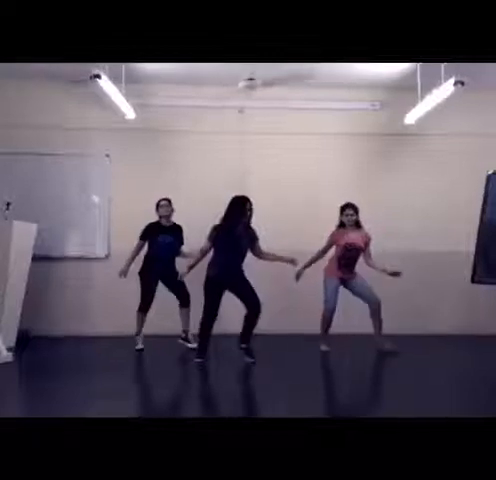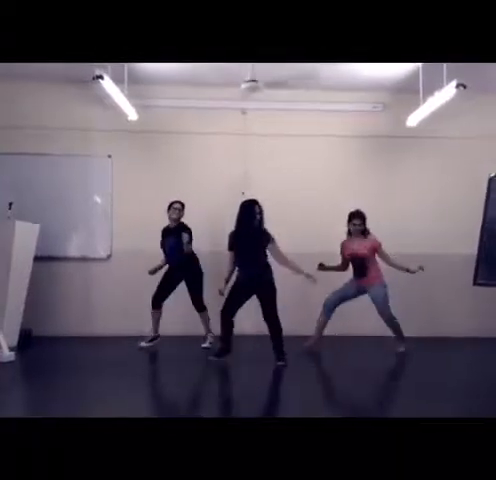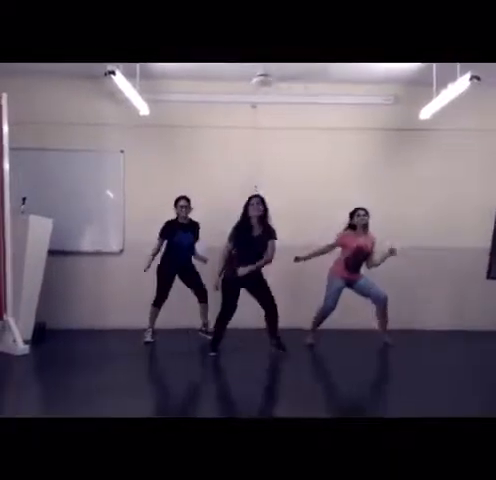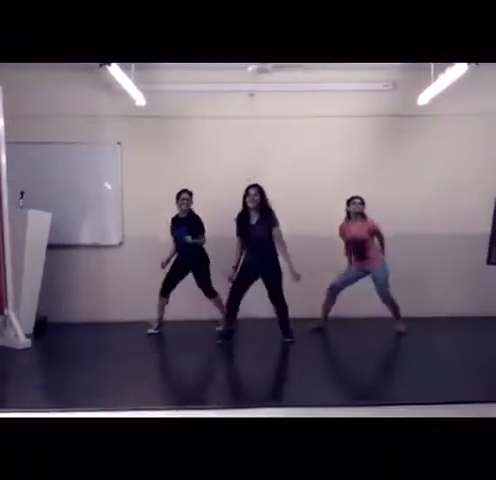
dt=0.7s
person 1, frame 1
left shoulder: (249, 232)
right shoulder: (219, 230)
left elbow: (260, 253)
right elbow: (204, 250)
left wrist: (284, 258)
right wrist: (189, 267)
left hip: (236, 276)
right hip: (215, 277)
left knee: (254, 306)
right knee: (210, 314)
left ankle: (245, 343)
right ankle: (202, 349)
person 1, frame 2
left shoulder: (262, 234)
right shoulder: (234, 236)
left elbow: (279, 257)
right elbow: (233, 261)
left wrist: (302, 272)
right wrist: (225, 283)
left hip: (263, 280)
right hip: (243, 281)
left knee: (271, 317)
right knee: (226, 313)
left ankle: (279, 353)
right ankle: (225, 347)
person 1, frame 3
left shoulder: (269, 232)
right shoulder: (239, 228)
left elbow: (268, 257)
right elbow: (227, 252)
left wrist: (249, 268)
right wrist: (219, 275)
left hip: (254, 275)
right hip: (233, 275)
left knee: (271, 307)
right knee: (227, 310)
left ankle: (275, 340)
right ankle: (214, 343)
person 1, frame 4
left shoulder: (268, 217)
right shoulder: (241, 218)
left elbow: (279, 242)
right elbow: (240, 245)
left wrist: (291, 266)
right wrist: (234, 268)
left hip: (268, 264)
right hip: (249, 263)
left knee: (277, 298)
right knee: (233, 296)
left ankle: (286, 330)
right ankle: (228, 329)
person 2, frame 1
left shoulder: (177, 229)
right shoulder: (152, 227)
left elbow: (178, 252)
right elbow: (139, 247)
left wrist: (190, 255)
right wrist: (126, 266)
left hip: (169, 270)
right hip: (150, 270)
left knee: (184, 296)
right knee: (146, 302)
left ankle: (185, 334)
right ankle: (138, 337)
person 2, frame 2
left shoulder: (184, 229)
right shoulder: (165, 231)
left elbow: (187, 251)
left wrist: (186, 243)
right wrist: (158, 267)
left hip: (191, 269)
right hip: (174, 270)
left knee: (197, 302)
right knee: (156, 299)
left ankle: (209, 334)
right ankle: (154, 335)
person 2, frame 3
left shoulder: (195, 226)
right shoulder: (169, 225)
right elbow: (159, 245)
left wrist: (199, 257)
right wrist: (150, 260)
left hip: (186, 266)
right hip: (168, 266)
left knee: (202, 292)
right knee: (160, 297)
left ankle: (205, 327)
right ankle: (150, 329)
person 2, frame 4
left shoulder: (194, 218)
right shoulder: (175, 220)
left elbow: (202, 240)
left wrist: (193, 241)
right wrist: (168, 259)
left hip: (198, 259)
right hip: (182, 259)
left knee: (207, 289)
right knee: (165, 287)
right ankle: (159, 322)
person 3, frame 1
left shoulder: (364, 236)
right shoulder: (337, 235)
left elbow: (368, 260)
right elbow: (321, 253)
left wrist: (386, 271)
right wrist: (303, 268)
left hip: (351, 276)
right hip: (333, 274)
left knee: (375, 302)
right knee: (330, 307)
left ankle: (381, 340)
right ankle: (323, 340)
person 3, frame 2
left shoulder: (372, 241)
right shoulder: (345, 245)
left elbow: (387, 260)
right elbow: (343, 267)
left wrist: (409, 270)
right wrist: (326, 267)
left hip: (375, 283)
right hip: (357, 282)
left knee: (386, 315)
right knee: (329, 303)
left ankle: (401, 341)
right ankle: (316, 339)
person 3, frame 3
left shoulder: (371, 239)
right shoulder: (346, 236)
left elbow: (370, 264)
right elbow: (326, 249)
left wrist: (387, 254)
right wrist: (304, 258)
left hip: (356, 277)
right hip: (338, 275)
left knee: (382, 298)
right knee: (328, 307)
left ankle: (384, 333)
right ankle: (311, 332)
person 3, frame 4
left shoulder: (369, 224)
right shoulder: (343, 227)
left elbow: (381, 240)
left wrist: (382, 256)
right wrist: (350, 265)
left hip: (375, 264)
right hip: (358, 266)
left knee: (385, 296)
right knee: (333, 288)
left ankle: (399, 321)
right ankle: (322, 321)
